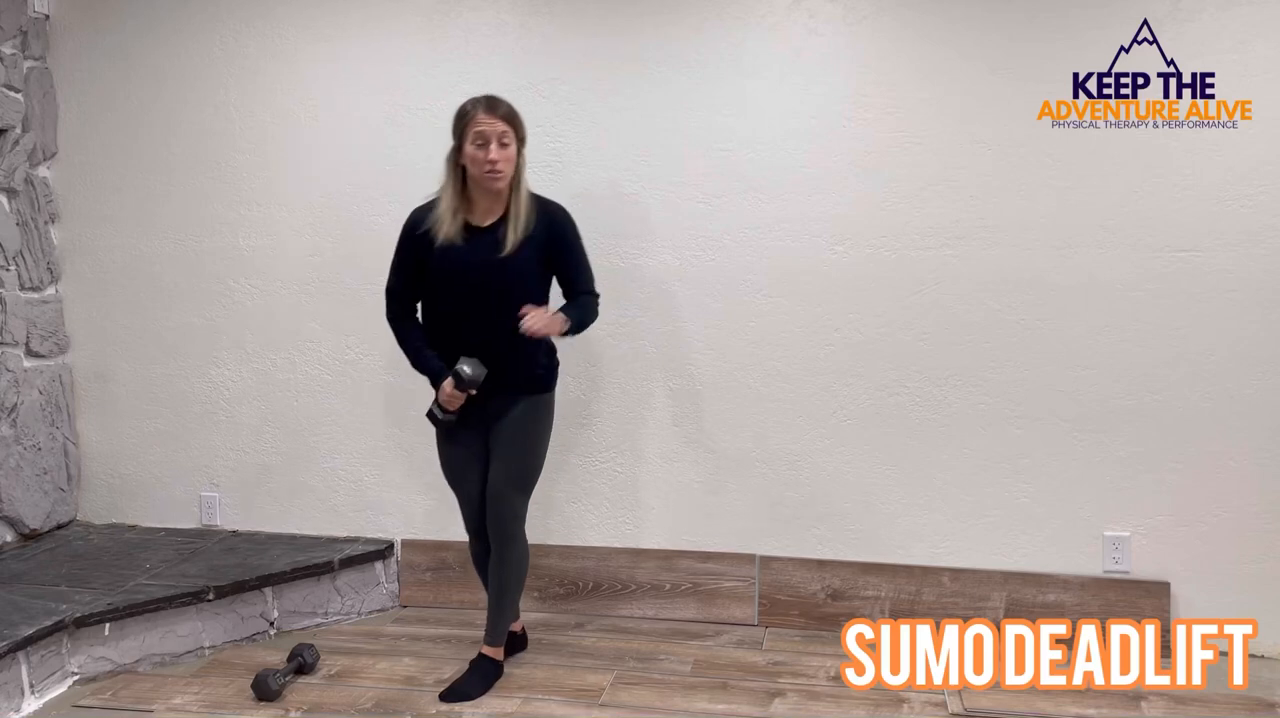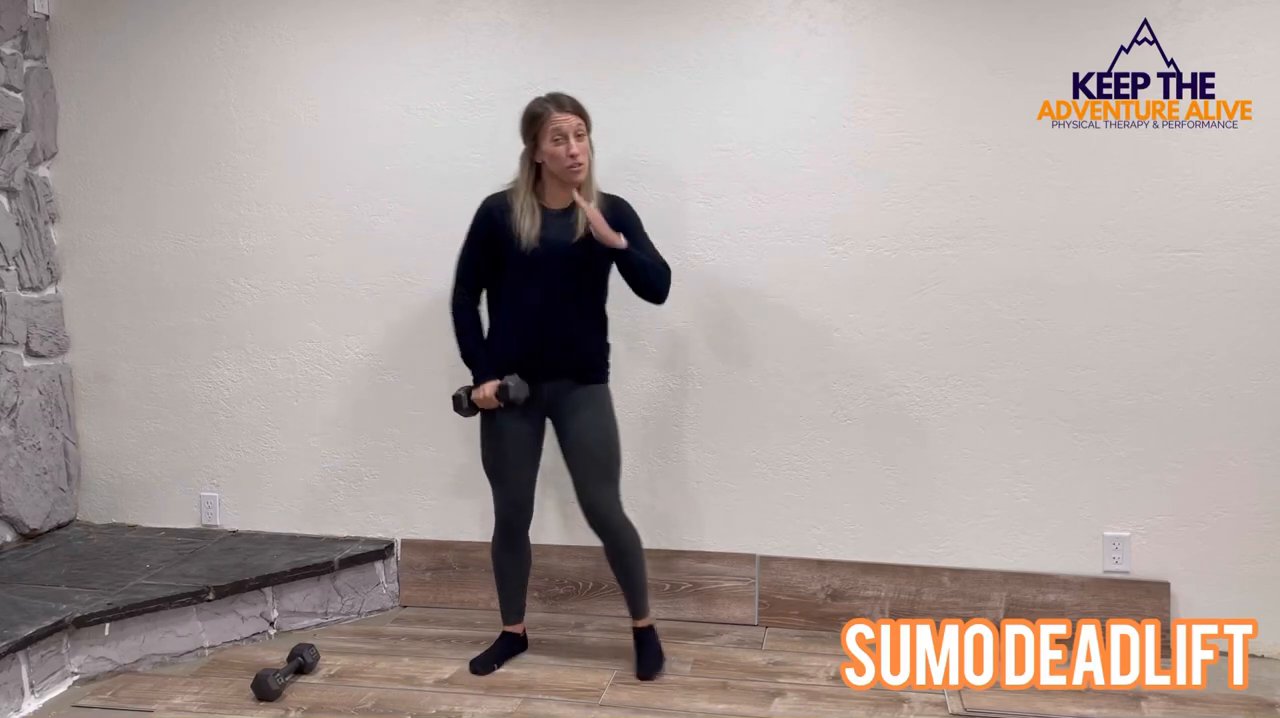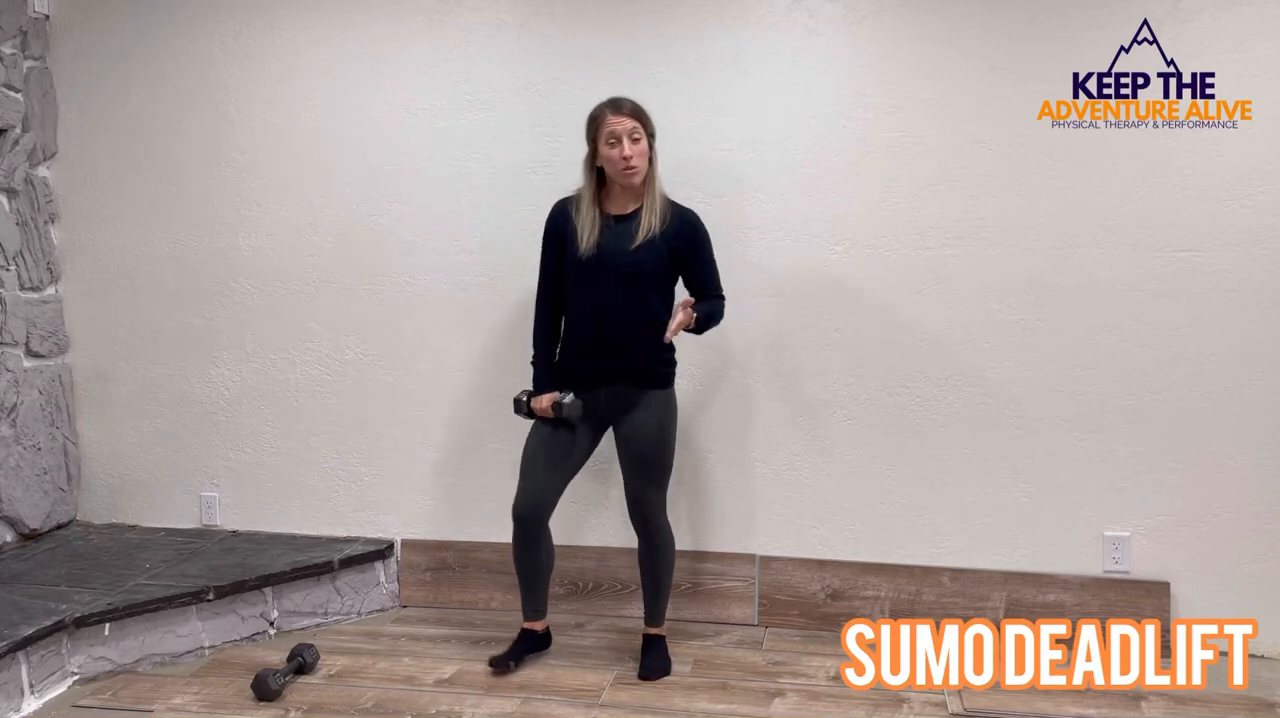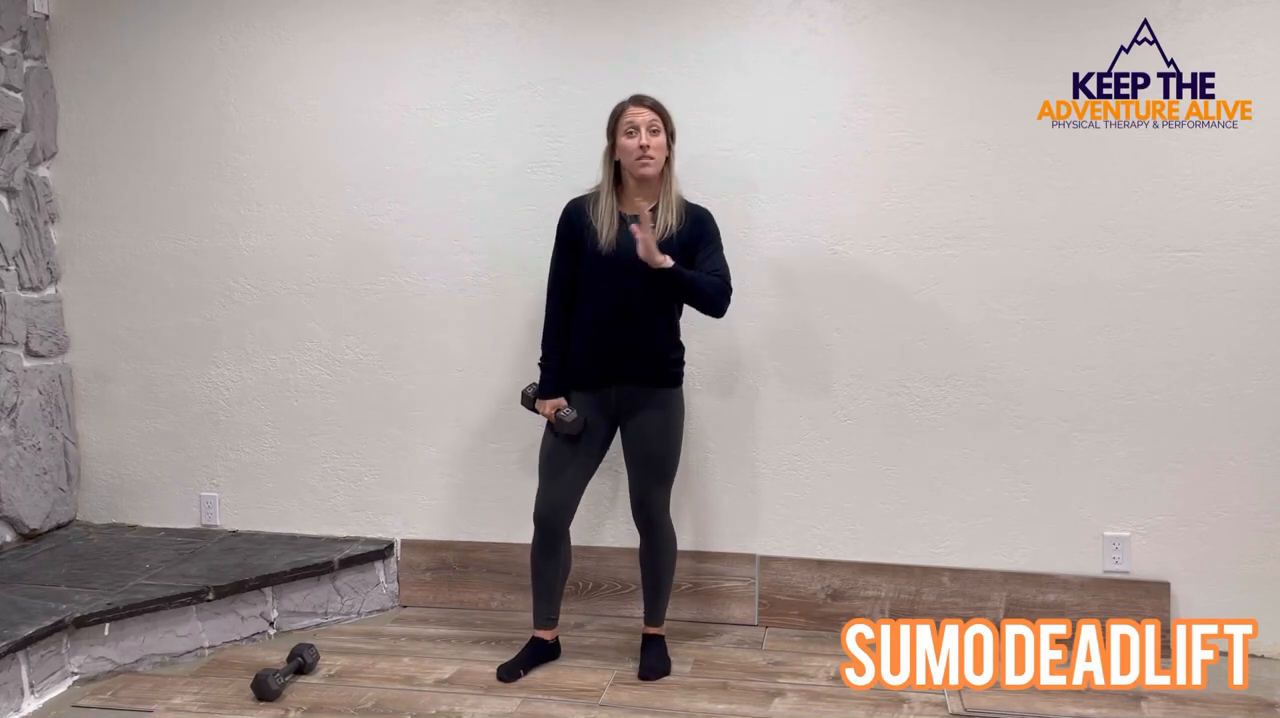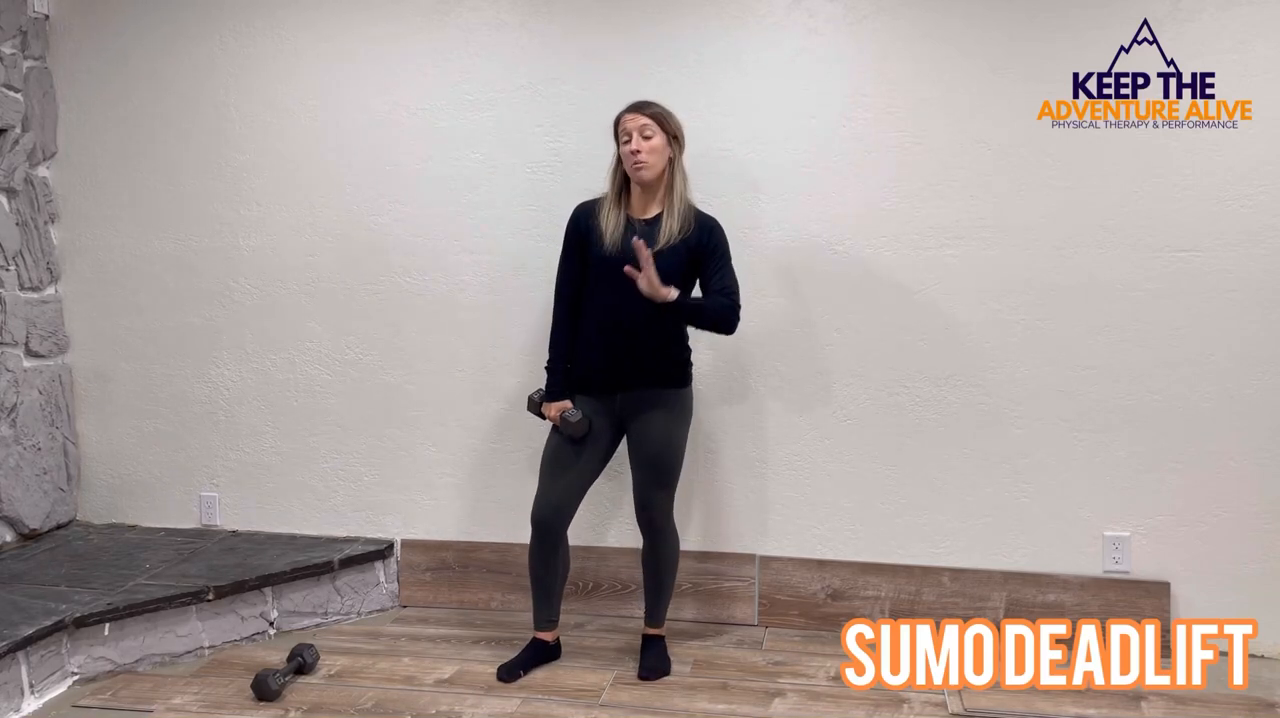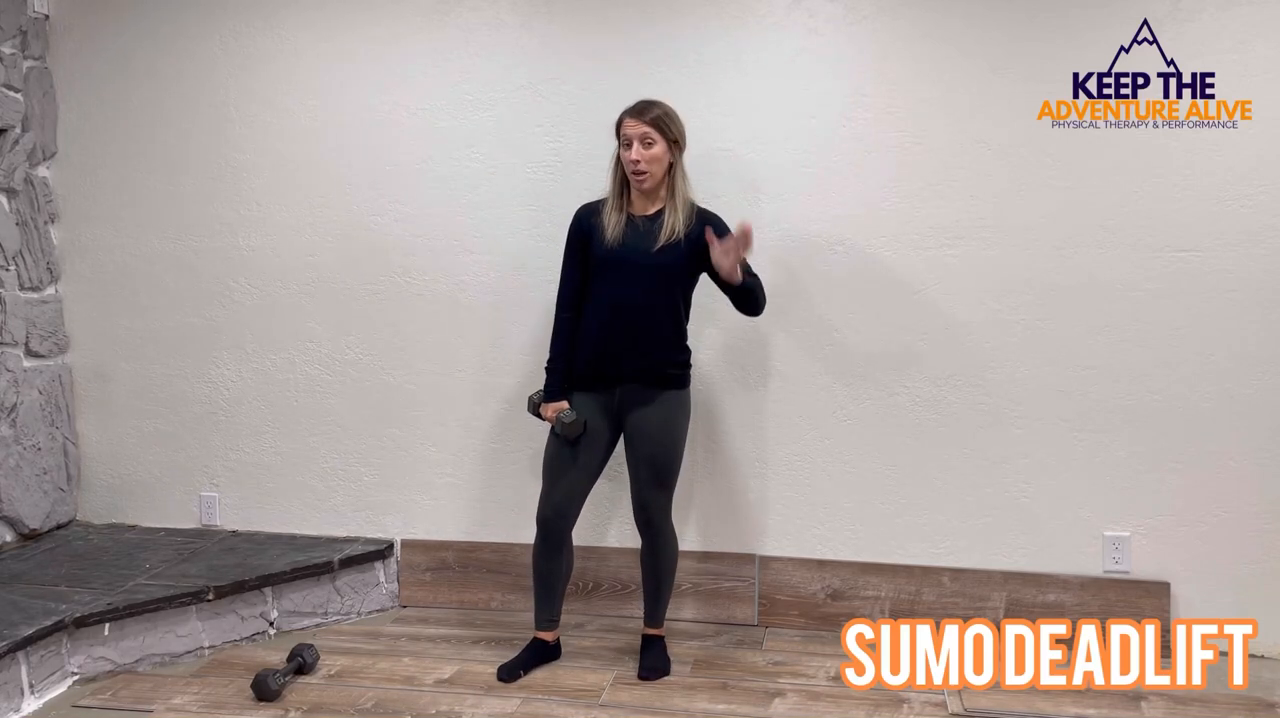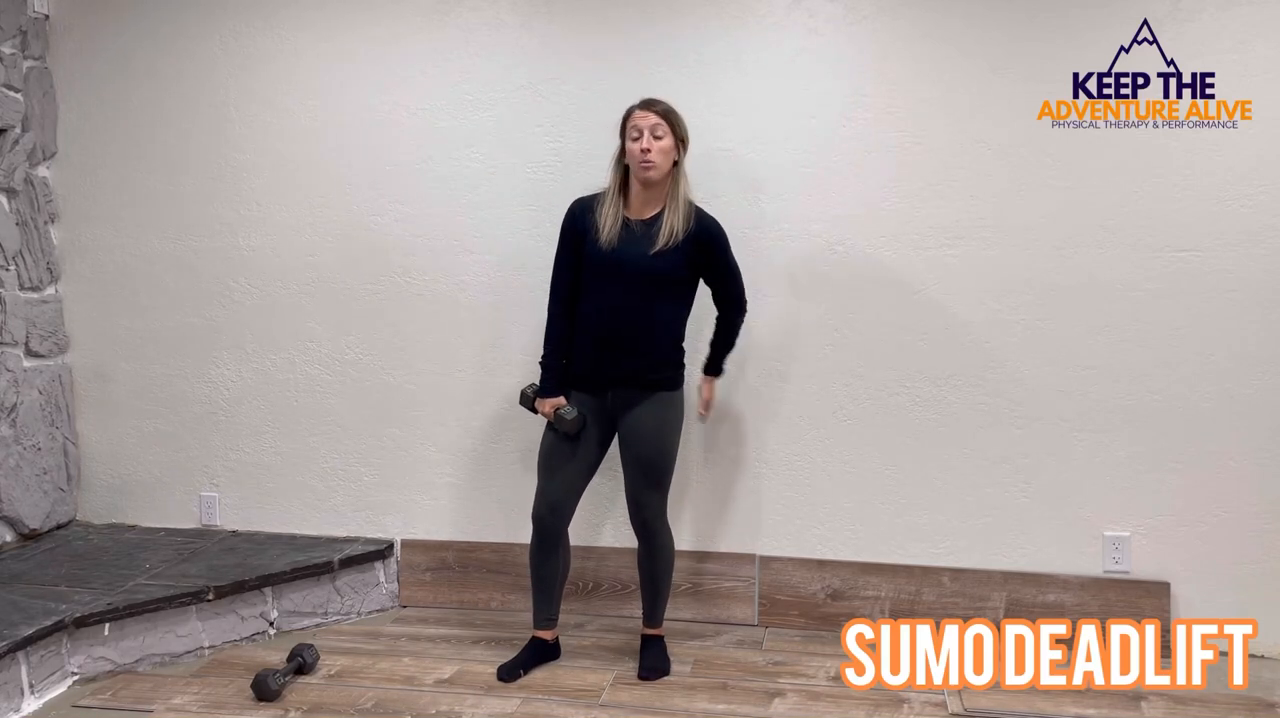
dt=0.4s
person 1, frame 1
left shoulder: (548, 221)
right shoulder: (426, 225)
left elbow: (585, 298)
right elbow: (400, 308)
left wrist: (560, 320)
right wrist: (437, 375)
left hip: (526, 391)
right hip: (463, 394)
left knee: (505, 519)
right knee: (476, 521)
left ankle: (491, 653)
right ankle: (513, 627)
person 1, frame 2
left shoulder: (611, 213)
right shoulder: (498, 213)
left elbow: (657, 289)
right elbow: (465, 298)
left wrist: (614, 239)
right wrist: (481, 373)
left hip: (583, 386)
left knee: (604, 511)
right knee: (511, 515)
left ankle: (643, 626)
right ankle: (512, 631)
person 1, frame 3
left shoulder: (680, 224)
right shoulder: (566, 218)
left elbow: (714, 301)
right elbow: (549, 304)
left wrist: (691, 316)
right wrist: (543, 382)
left hip: (646, 392)
right hip: (575, 389)
left knee: (649, 516)
right knee: (528, 507)
left ankle: (654, 633)
right ankle: (535, 628)
person 1, frame 4
left shoulder: (692, 221)
right shoulder: (580, 215)
left elbow: (717, 299)
right elbow: (559, 305)
left wrist: (662, 262)
right wrist: (549, 386)
left hip: (655, 389)
right hip: (583, 388)
left knee: (651, 514)
right knee: (550, 513)
left ankle: (654, 635)
right ankle: (544, 637)
person 1, frame 5
left shoulder: (701, 230)
right shoulder: (589, 219)
left elbow: (727, 314)
right elbow: (567, 309)
left wrist: (666, 293)
right wrist: (556, 389)
left hip: (661, 395)
right hip: (590, 393)
left knee: (655, 517)
right knee: (548, 514)
left ankle: (654, 635)
right ankle: (545, 637)
person 1, frame 6
left shoulder: (697, 226)
right shoulder: (591, 220)
left elbow: (752, 303)
right elbow: (567, 308)
left wrist: (733, 272)
right wrist: (555, 389)
left hip: (659, 392)
right hip: (589, 390)
left knee: (653, 518)
right knee: (553, 515)
left ankle: (653, 635)
right ankle: (545, 637)
person 1, frame 7
left shoulder: (697, 229)
right shoulder: (585, 216)
left elbow: (732, 304)
right elbow: (561, 305)
left wrist: (711, 371)
right wrist: (550, 385)
left hip: (653, 394)
right hip: (583, 391)
left knee: (649, 518)
right knee: (548, 513)
left ankle: (653, 635)
right ankle: (544, 637)
